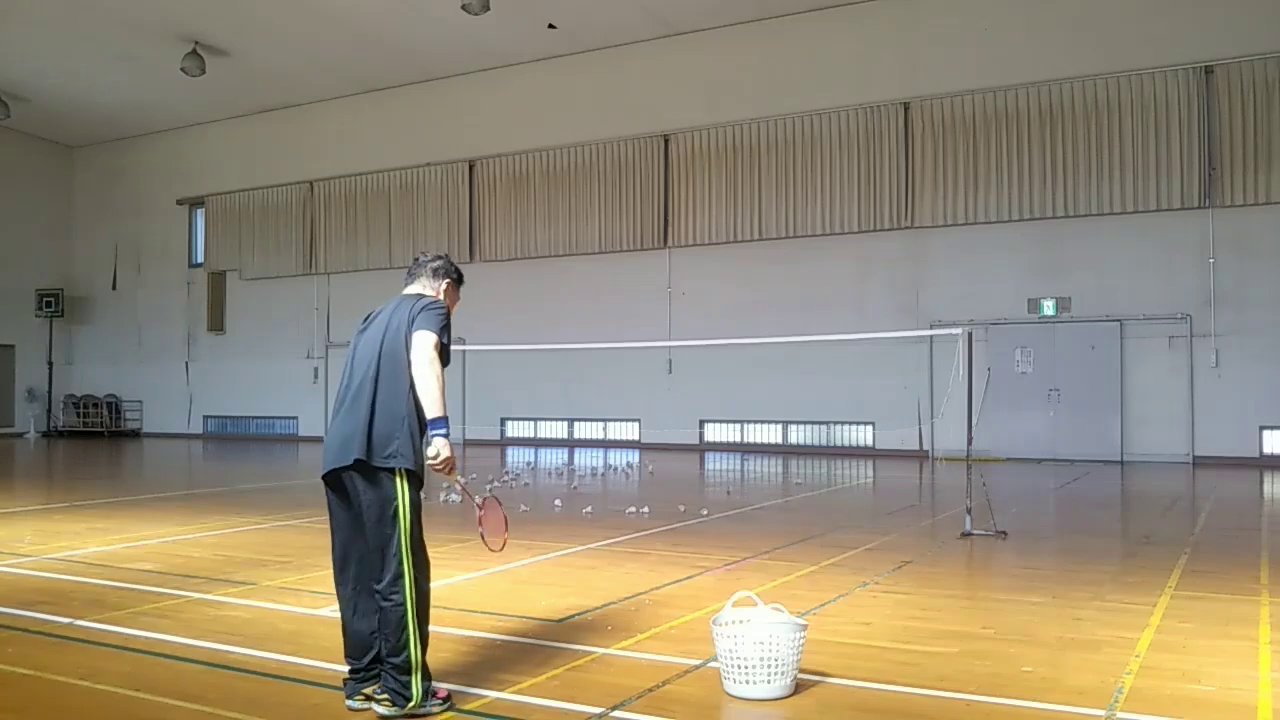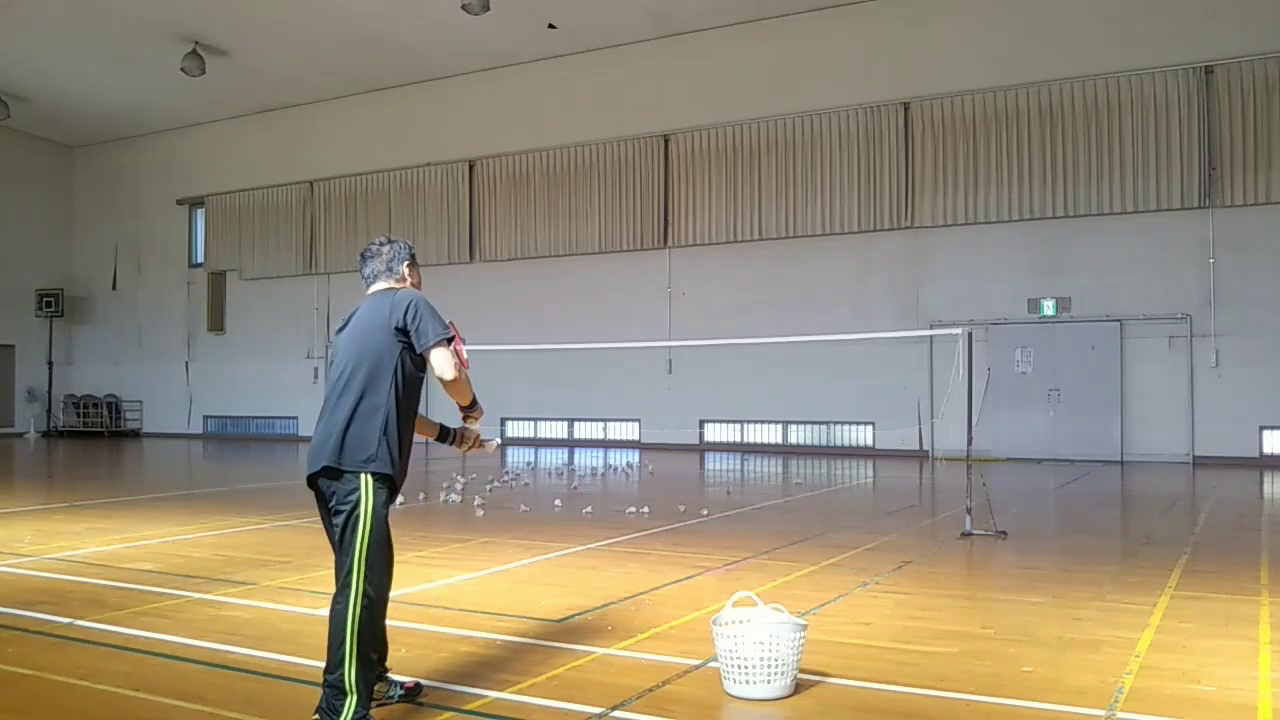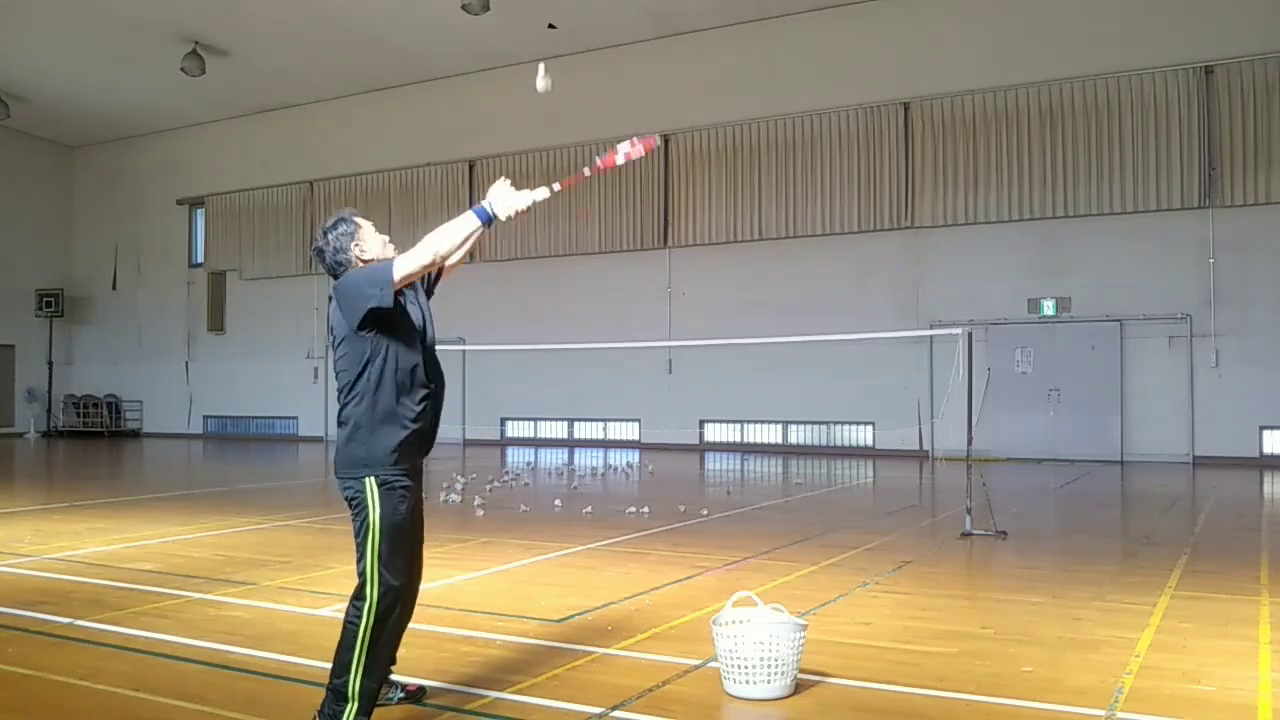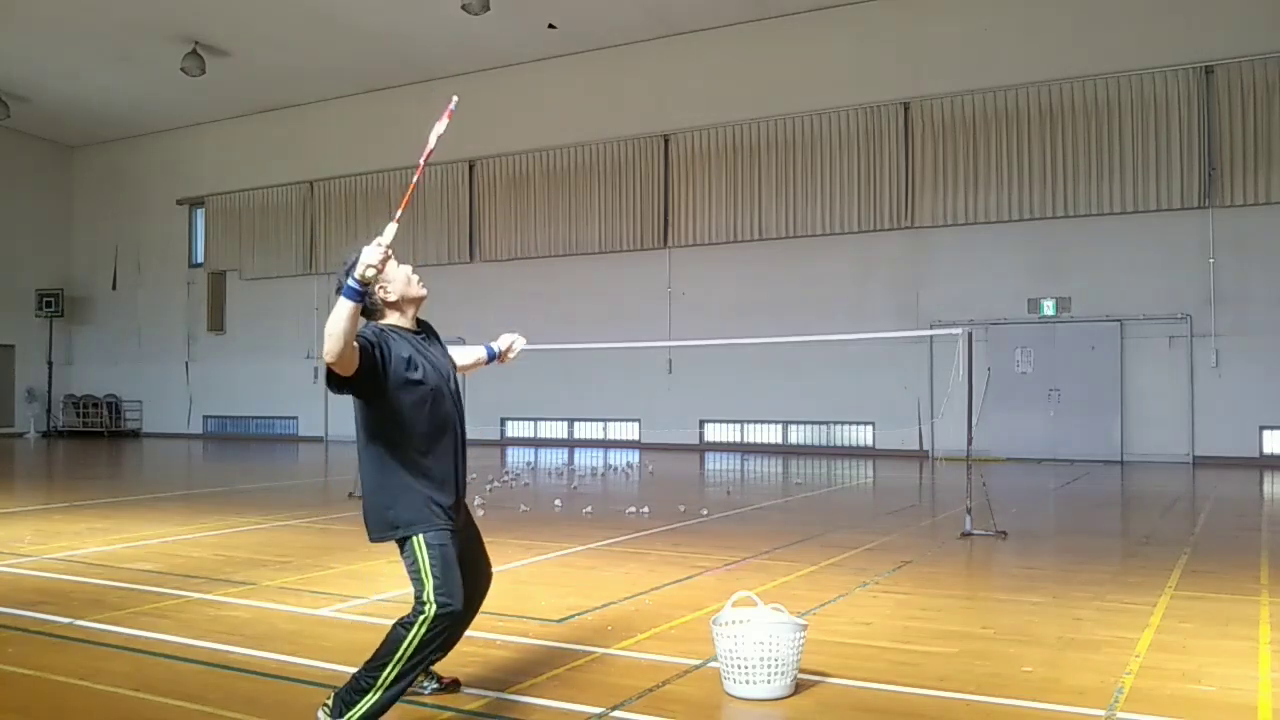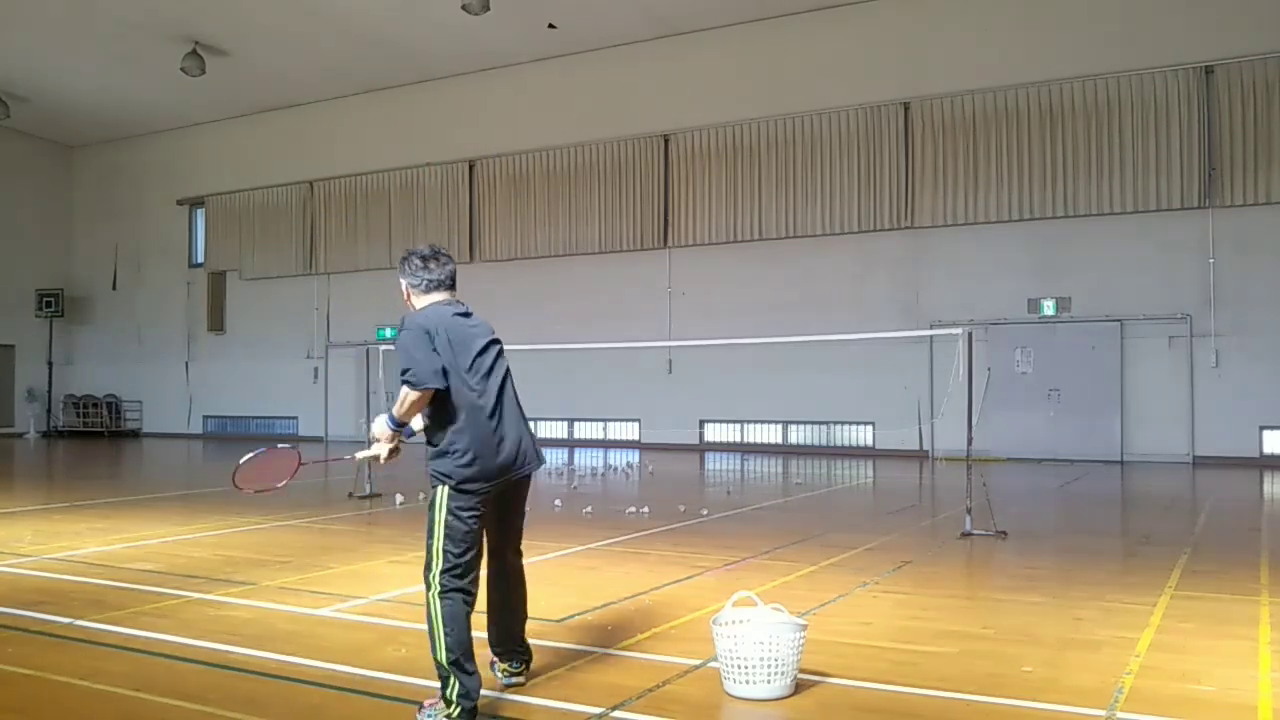
dt=0.7s
person 1, frame 1
left shoulder: (377, 317)
right shoulder: (429, 308)
right elbow: (424, 358)
right wrist: (439, 429)
left hip: (342, 453)
right hip: (383, 455)
left knee: (357, 572)
right knee: (401, 573)
left ankle: (364, 680)
person 1, frame 2
left shoulder: (355, 321)
right shoulder: (409, 302)
right elbow: (448, 371)
left wrist: (449, 433)
right wrist: (471, 406)
left hip: (336, 463)
right hip: (359, 465)
left knee: (373, 575)
right knee: (362, 583)
left ankle: (372, 679)
person 1, frame 3
left shoulder: (401, 290)
right shoulder: (355, 287)
left elbow: (443, 258)
right elbow: (425, 255)
left wrist: (491, 211)
right wrist: (486, 210)
left hip: (399, 463)
right hip: (376, 466)
left knee: (402, 581)
right knee: (381, 589)
person 1, frame 4
left shoulder: (420, 343)
right shoulder: (375, 347)
right elbow: (334, 357)
left wrist: (491, 351)
right wrist: (355, 283)
left hip: (441, 497)
right hip: (412, 504)
left knee: (473, 580)
right knee: (437, 607)
left ankle: (417, 672)
person 1, frame 5
left shoulder: (417, 325)
right shoulder: (478, 325)
left elbow: (423, 386)
left wrist: (391, 422)
right wrist: (404, 431)
left hip: (465, 467)
right hip: (515, 457)
left knee: (449, 581)
right knee: (506, 562)
right ankle: (512, 659)
